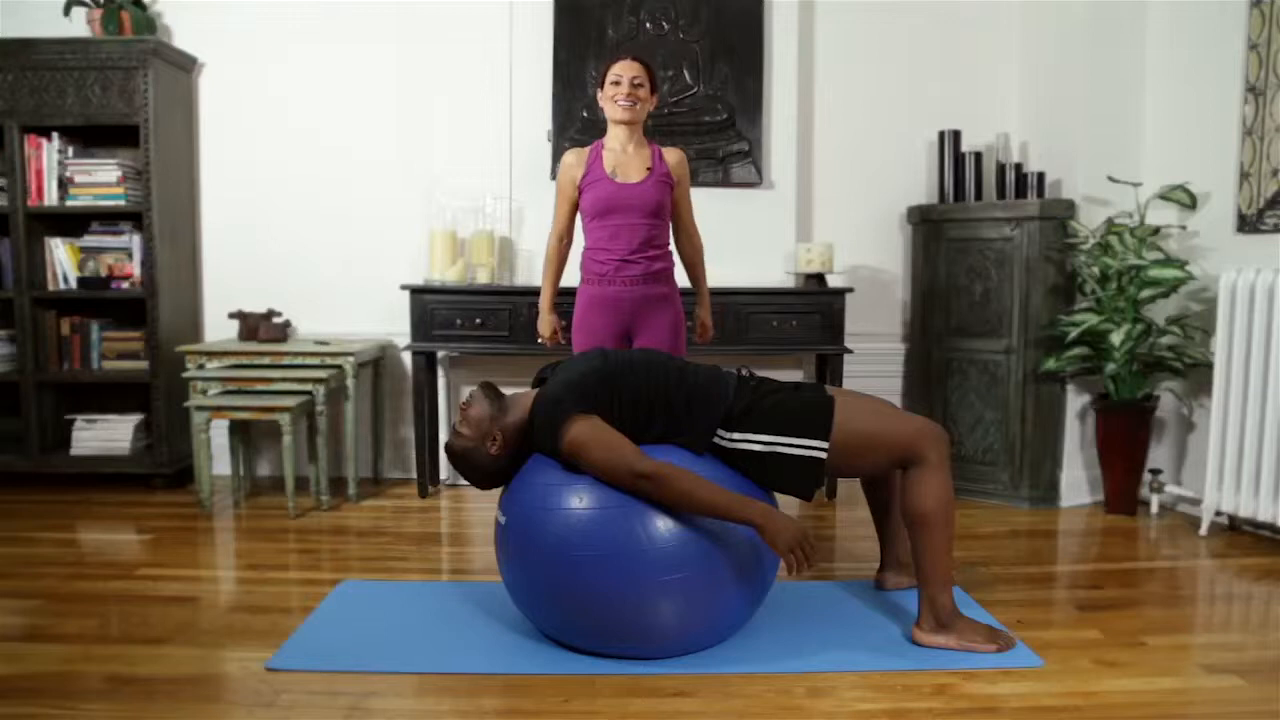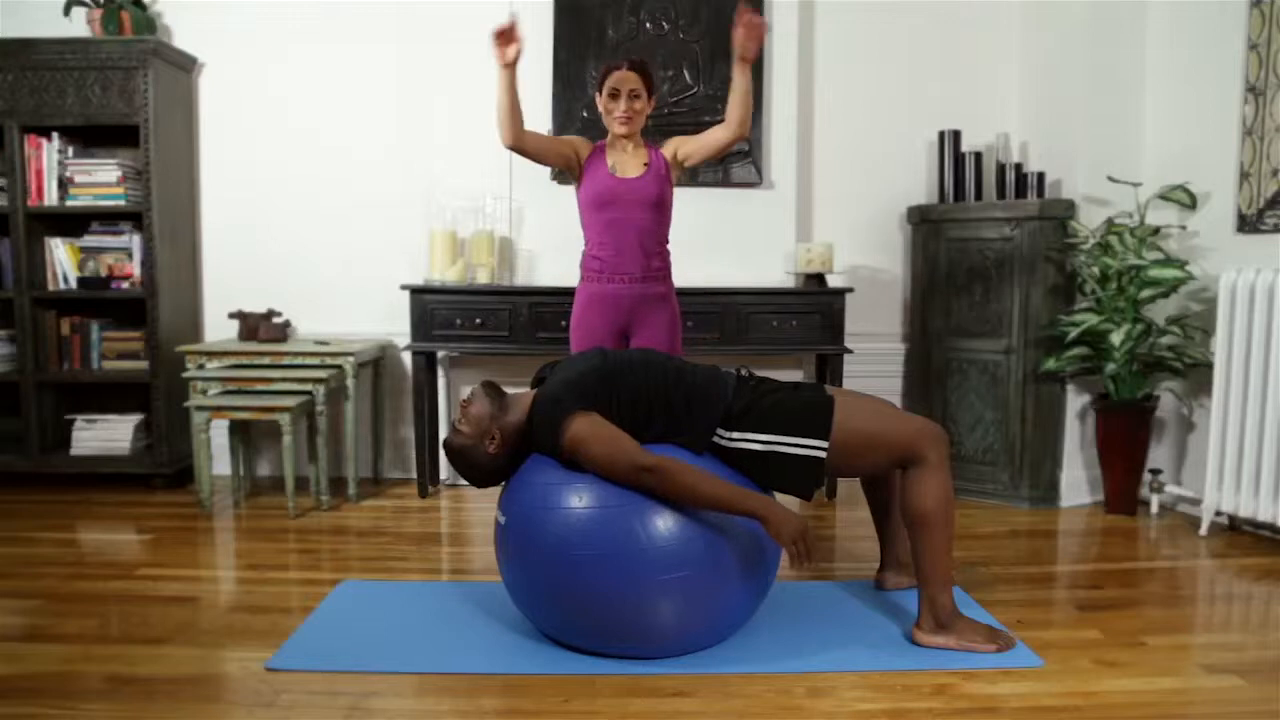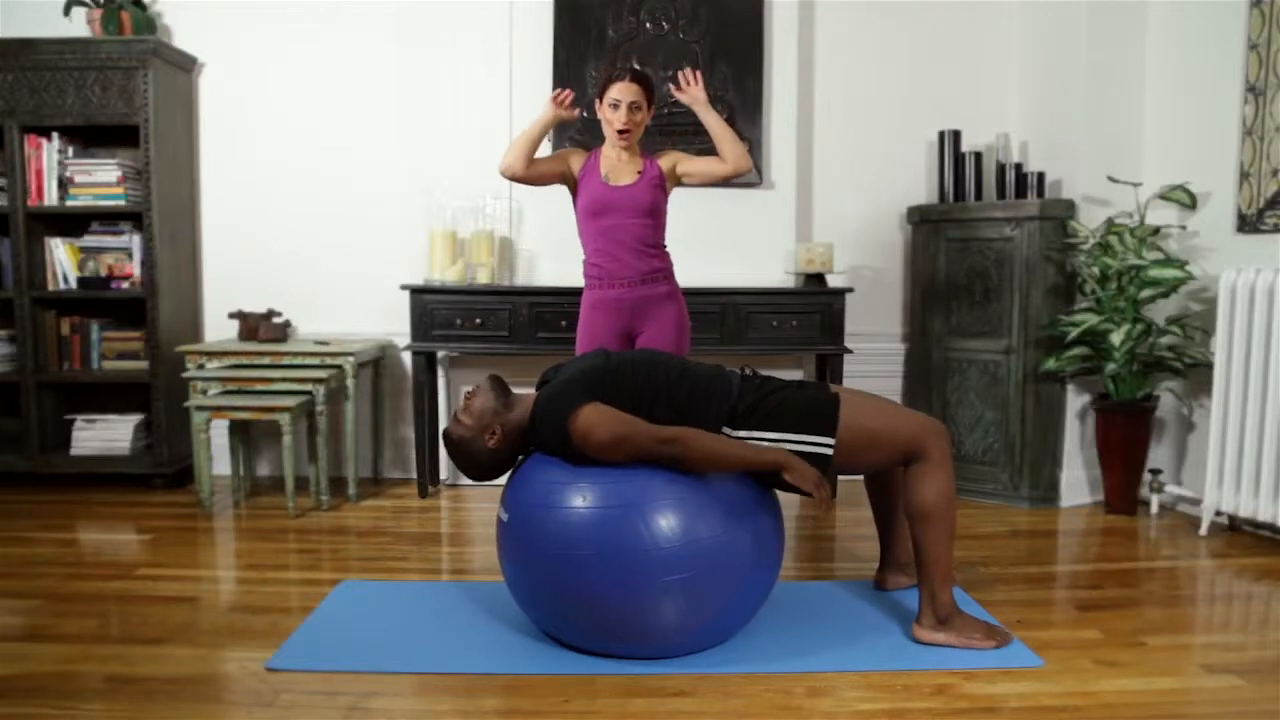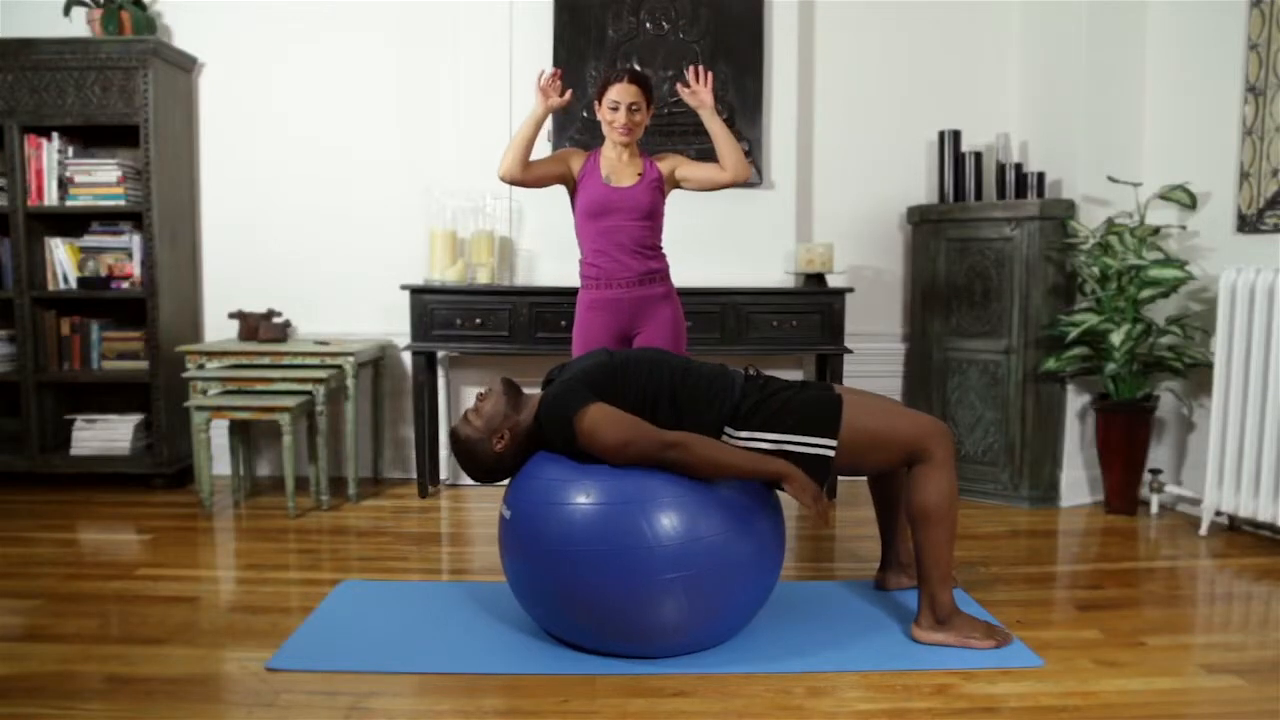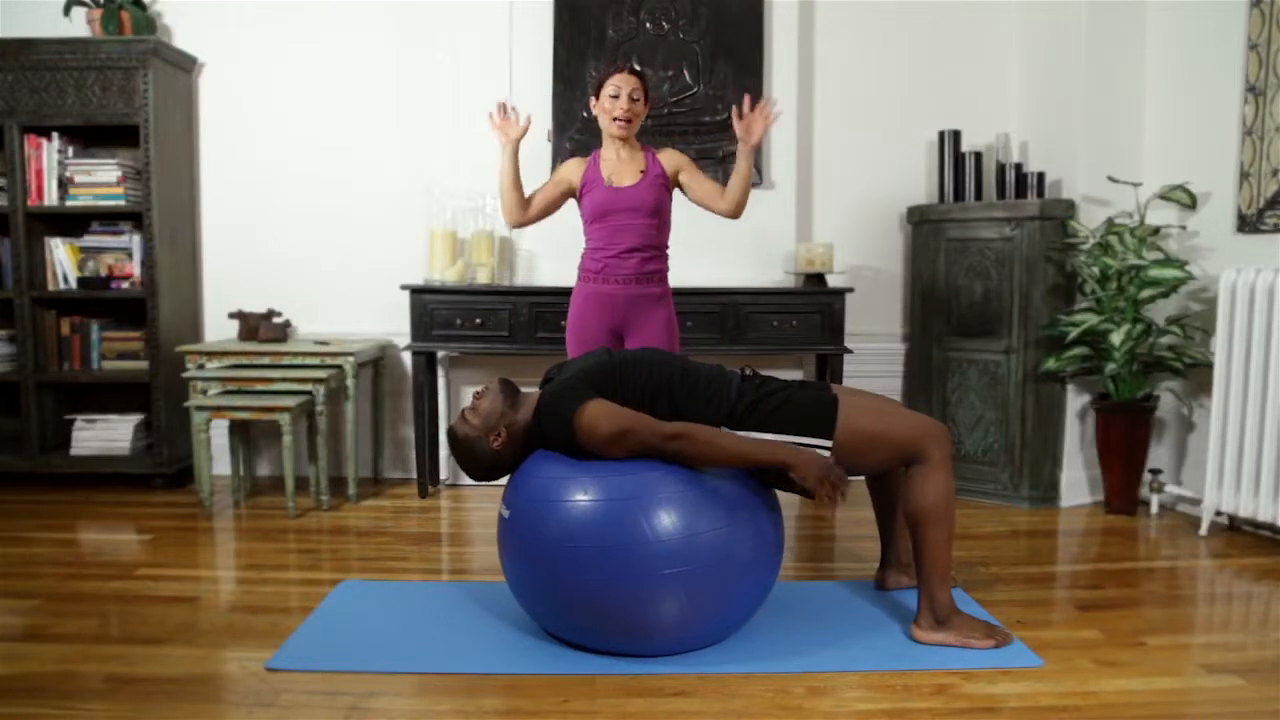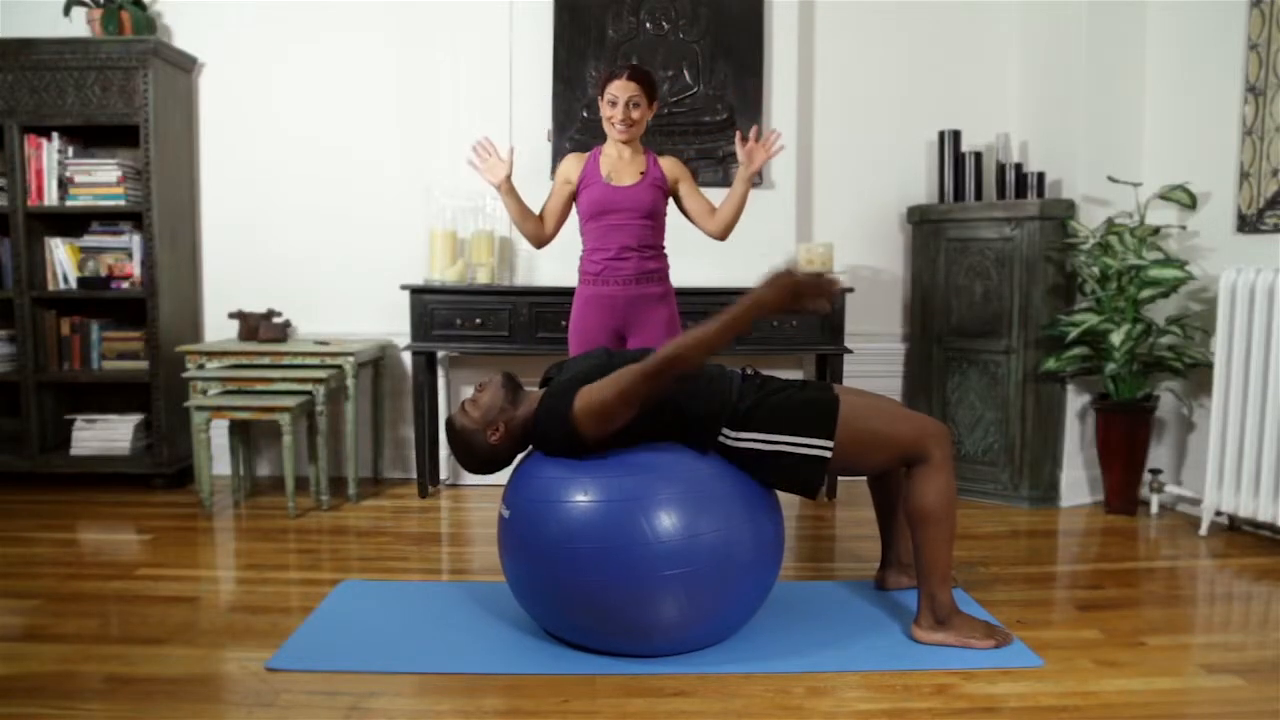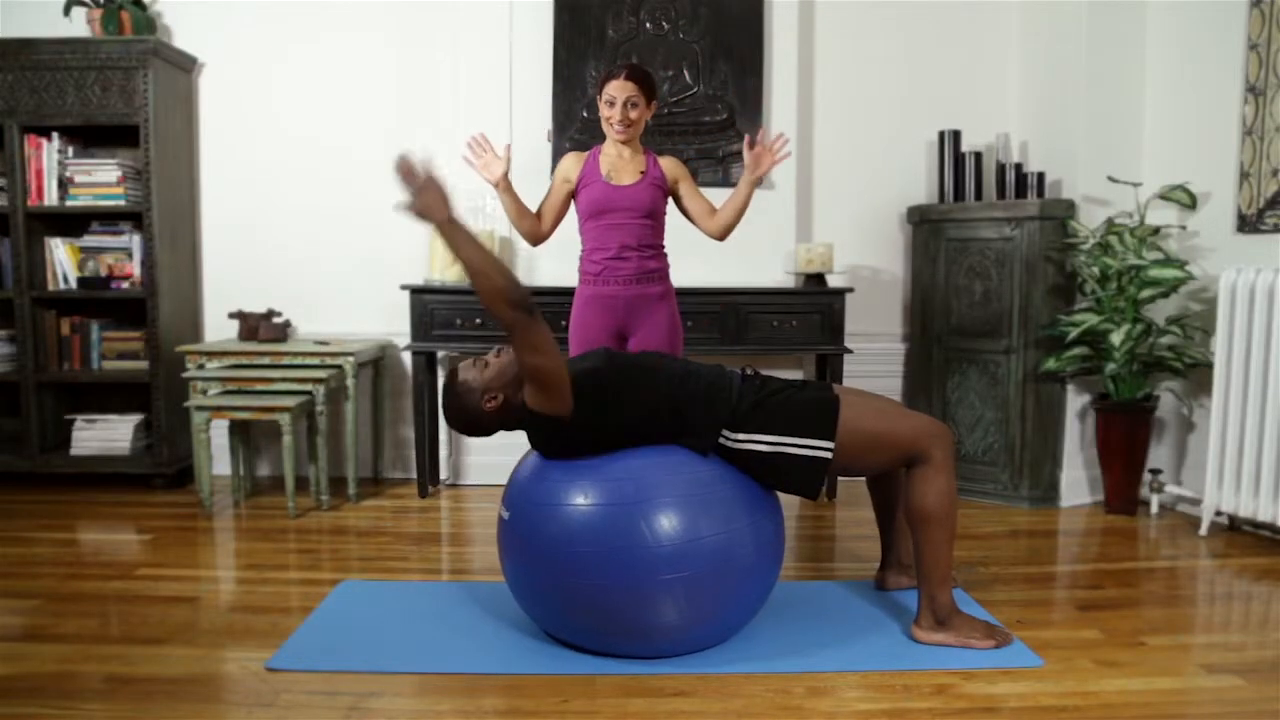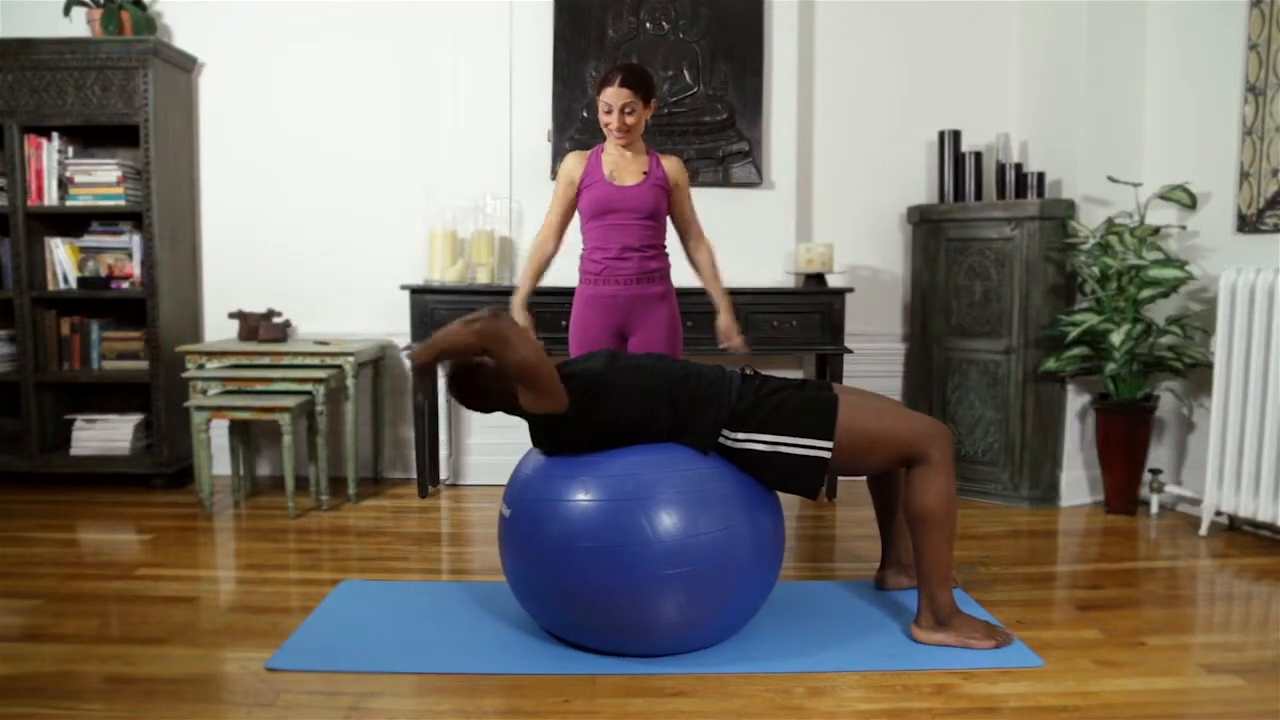
dt=0.5s
person 1, frame 1
left shoulder: (548, 386)
right shoulder: (555, 427)
right elbow: (649, 473)
right wrist: (763, 517)
left hip: (736, 391)
right hip: (741, 422)
left knee: (888, 429)
right knee: (926, 442)
left ankle: (898, 564)
right ankle: (939, 617)
person 1, frame 2
left shoulder: (547, 385)
right shoulder: (555, 425)
right elbow: (650, 469)
right wrist: (765, 509)
left hip: (735, 391)
right hip: (737, 423)
left knee: (890, 426)
right knee: (925, 440)
left ankle: (897, 564)
right ankle: (939, 618)
person 1, frame 3
left shoulder: (551, 389)
right shoulder: (560, 420)
right elbow: (667, 442)
right wrist: (780, 460)
left hip: (737, 391)
right hip: (742, 418)
left knee: (891, 429)
right knee: (927, 438)
left ankle: (898, 564)
right ankle: (939, 613)
person 1, frame 4
left shoulder: (557, 389)
right shoulder: (563, 418)
right elbow: (671, 446)
right wrist: (782, 470)
left hip: (743, 392)
right hip: (748, 421)
left knee: (897, 431)
right knee: (931, 439)
left ankle: (898, 564)
right ankle: (938, 614)
person 1, frame 5
left shoulder: (555, 391)
right shoulder: (563, 418)
right elbow: (671, 437)
right wrist: (789, 457)
left hip: (741, 392)
right hip: (745, 418)
left knee: (893, 431)
right knee: (928, 441)
left ankle: (898, 564)
right ankle: (938, 615)
person 1, frame 6
left shoulder: (554, 389)
right shoulder: (564, 421)
left elbow: (641, 377)
right elbow: (659, 371)
right wrist: (759, 304)
left hip: (741, 398)
right hip: (742, 423)
left knee: (899, 425)
right knee: (930, 440)
left ankle: (898, 563)
right ankle: (938, 616)
person 1, frame 7
left shoulder: (553, 402)
right shoulder: (547, 411)
right elbow: (517, 306)
right wrist: (443, 219)
left hip: (736, 399)
right hip: (738, 424)
left knee: (895, 437)
right knee: (930, 440)
left ankle: (897, 565)
right ankle: (938, 616)
person 1, frame 8
left shoulder: (555, 387)
right shoulder: (552, 413)
right elbow: (495, 326)
right wrist: (430, 353)
left hip: (740, 395)
right hip: (741, 422)
left knee: (898, 424)
right knee: (931, 441)
left ankle: (898, 564)
right ankle: (938, 616)
person 2, frame 1
left shoulder: (672, 161)
right shoulder: (576, 162)
left elbow: (686, 235)
right elbow: (560, 238)
left wrist: (703, 301)
right wrist: (546, 307)
left hip: (659, 302)
right hip: (598, 303)
person 2, frame 2
left shoulder: (669, 156)
right shoulder: (581, 155)
left elbow: (735, 130)
right elbow: (514, 139)
left wrist: (742, 64)
right wrist: (508, 69)
left hip: (655, 299)
right hip: (596, 299)
person 2, frame 3
left shoulder: (664, 165)
right shoulder: (577, 164)
left elbow: (737, 163)
right elbow: (512, 167)
left wrist: (701, 107)
right wrist: (551, 116)
left hip: (660, 304)
right hip: (602, 306)
person 2, frame 4
left shoulder: (664, 168)
right shoulder: (576, 164)
left elbow: (736, 172)
right elbow: (510, 172)
left wrist: (706, 112)
right wrist: (541, 111)
left hip: (657, 304)
right hip: (598, 306)
person 2, frame 5
left shoulder: (667, 162)
right shoulder: (577, 170)
left elbow: (730, 205)
right elbow: (517, 214)
left wrist: (746, 148)
right wrist: (511, 148)
left hip: (652, 304)
right hip: (592, 303)
person 2, frame 6
left shoulder: (667, 169)
right shoulder: (576, 166)
left elbow: (717, 226)
right elbow: (539, 234)
left wrist: (745, 174)
right wrist: (505, 187)
left hip: (654, 304)
right hip: (594, 304)
person 2, frame 7
left shoulder: (667, 168)
right shoulder: (575, 165)
left elbow: (716, 226)
right elbow: (535, 232)
left wrist: (749, 178)
right wrist: (502, 184)
left hip: (654, 304)
right hip: (594, 304)
person 2, frame 8
left shoulder: (669, 169)
right shoulder: (576, 165)
left elbow: (694, 241)
right elbow: (549, 236)
left wrist: (723, 307)
right wrist: (519, 301)
left hip: (654, 303)
right hip: (594, 303)
